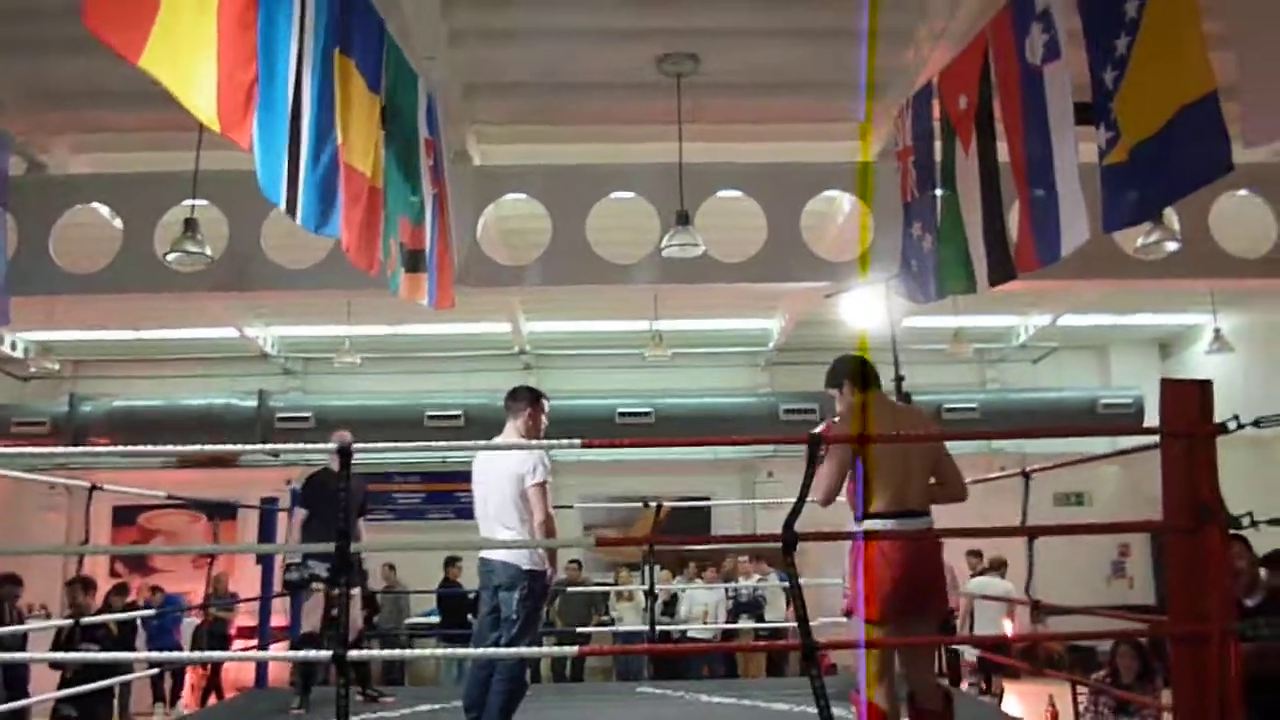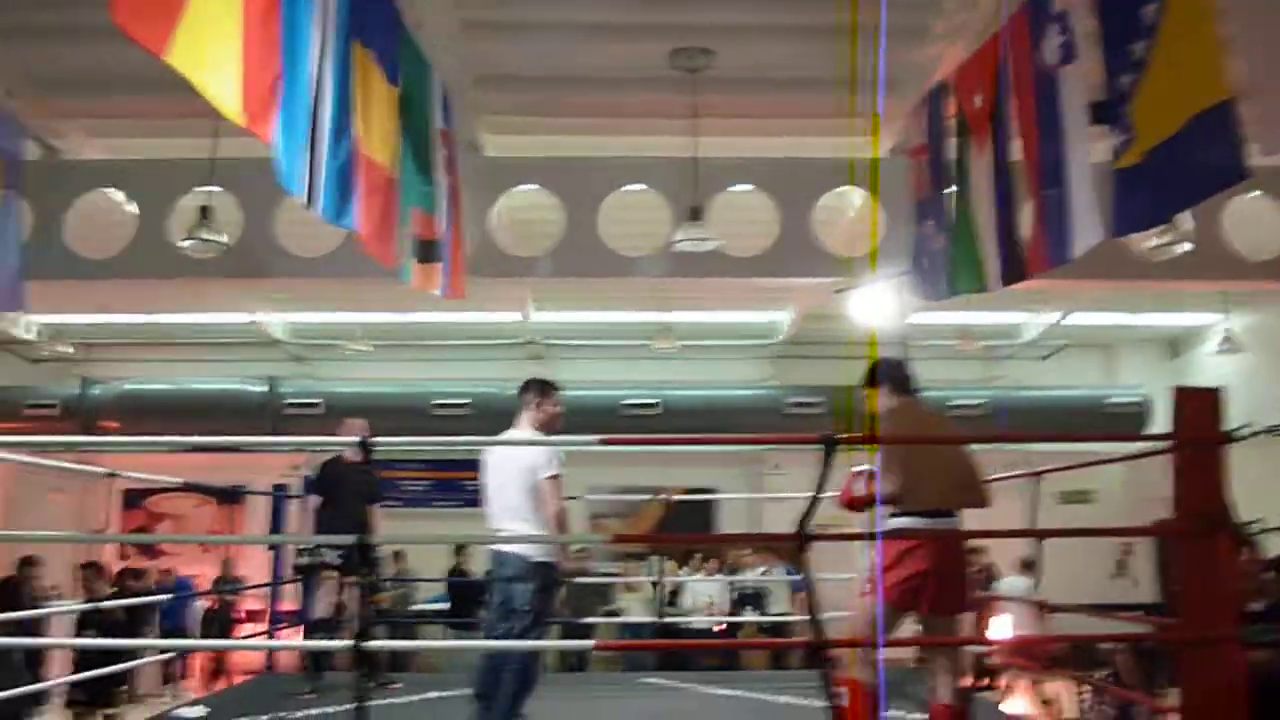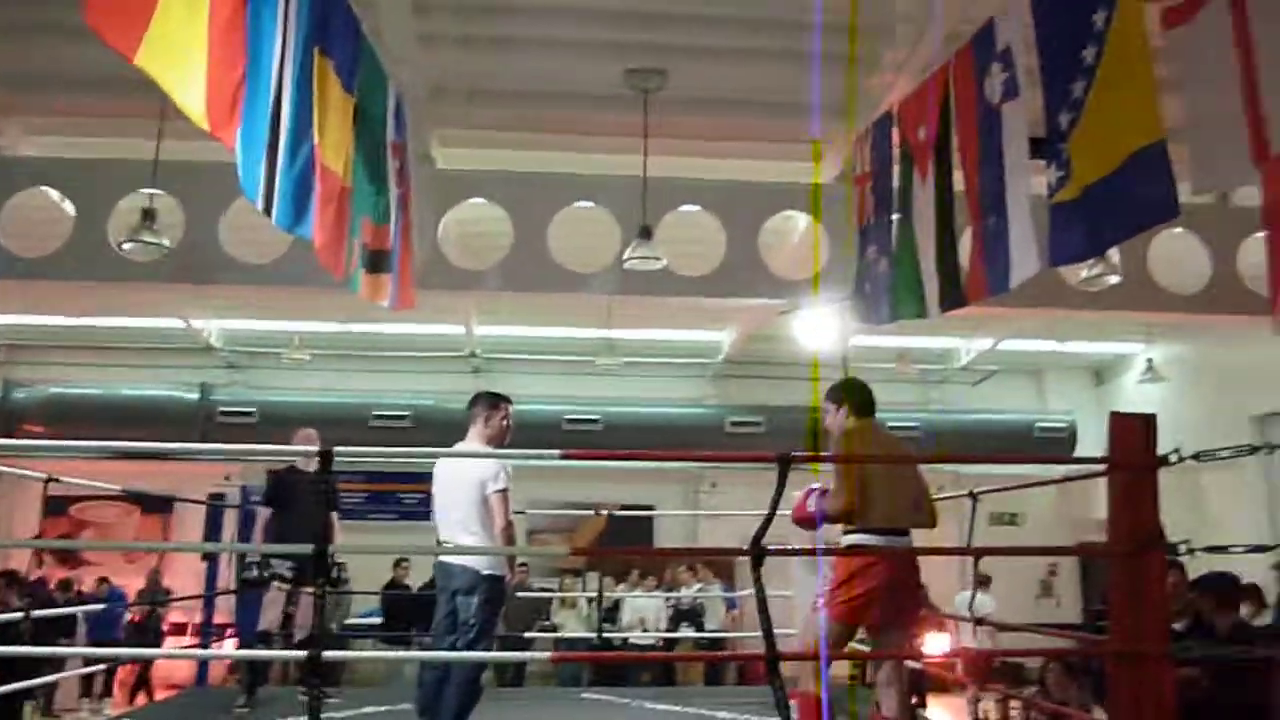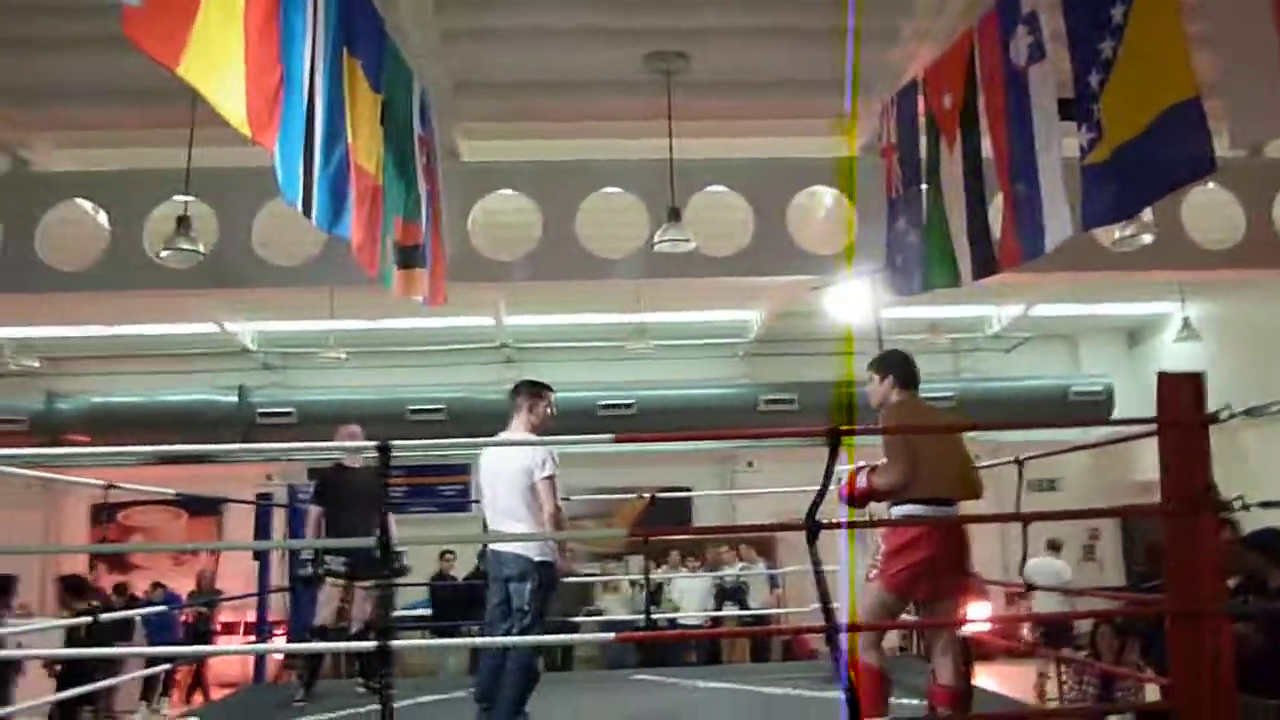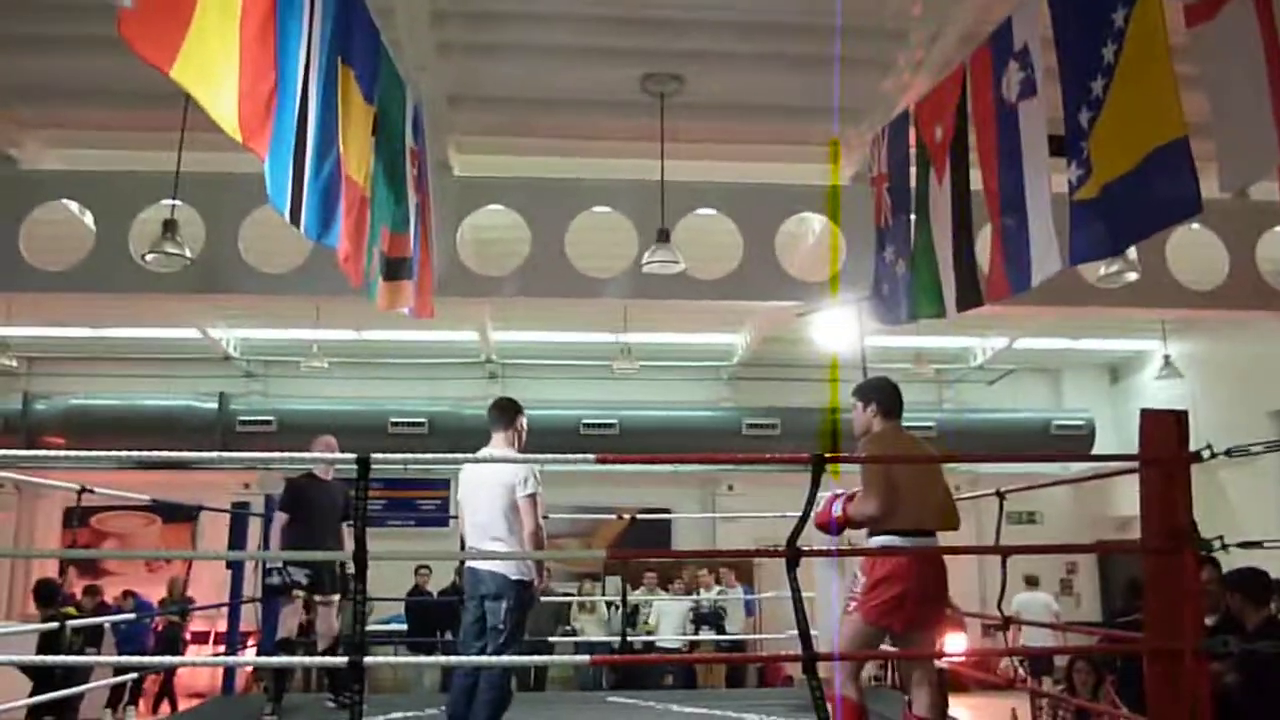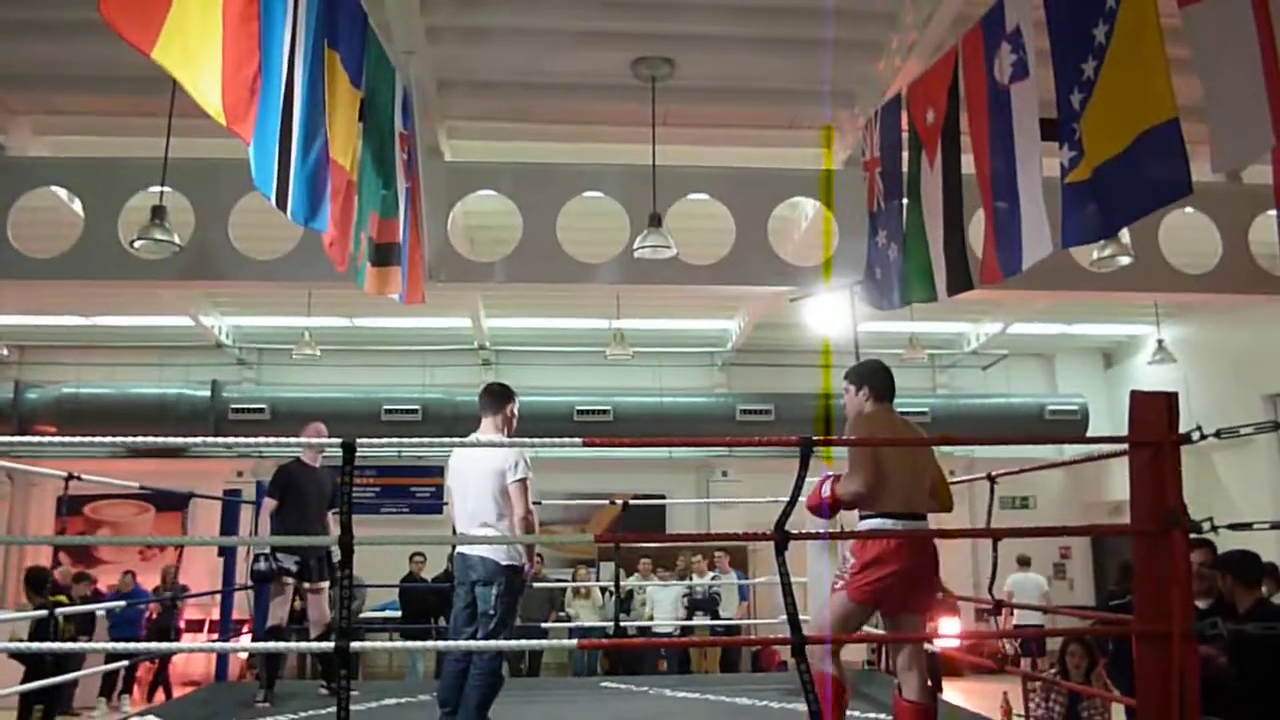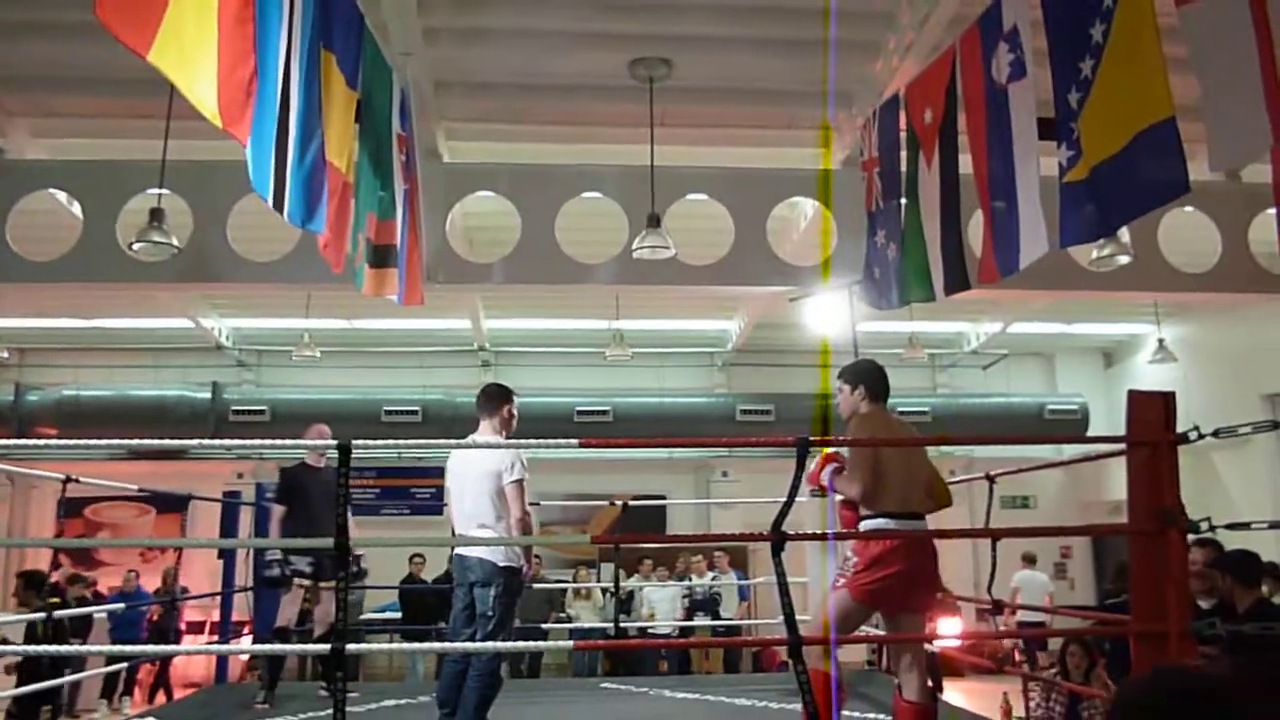
dt=0.4s
person 1, frame 1
left shoulder: (853, 420)
right shoulder: (920, 420)
left elbow: (824, 492)
right elbow: (956, 489)
left wrist: (822, 456)
left hip: (882, 545)
right hip: (923, 543)
left knee: (875, 673)
right knee: (921, 669)
person 1, frame 2
left shoulder: (892, 419)
right shoulder: (944, 426)
left elbow: (893, 485)
right elbow: (978, 496)
left wrist: (864, 488)
left hip: (909, 544)
right hip: (948, 544)
left knee: (859, 656)
right knee: (944, 665)
person 1, frame 3
left shoulder: (848, 438)
right shoulder: (900, 449)
left elbow: (844, 501)
right elbow: (928, 517)
left wrist: (816, 505)
left hip: (863, 560)
right hip: (901, 562)
left knee: (807, 666)
right knee: (890, 677)
person 1, frame 4
left shoulder: (894, 414)
right shoulder: (941, 419)
left elbow: (898, 475)
right elbow: (972, 486)
left wrist: (864, 483)
left hip: (914, 530)
right hip: (949, 531)
left knee: (865, 633)
right knee: (943, 642)
person 1, frame 5
left shoulder: (875, 443)
right shoulder: (924, 452)
left elbow: (876, 506)
right elbow: (950, 520)
left wrist: (841, 510)
left hip: (892, 563)
right hip: (928, 564)
left knee: (844, 669)
right knee: (920, 676)
person 1, frame 6
left shoulder: (862, 424)
right shoulder: (916, 435)
left elbow: (860, 483)
right elbow: (943, 500)
left wrist: (830, 492)
left hip: (883, 546)
right hip: (919, 547)
left knee: (822, 642)
right knee: (909, 660)
person 1, frame 7
left shoulder: (863, 424)
right shoulder: (907, 433)
left elbow: (859, 488)
right elbow: (942, 497)
left wrist: (829, 475)
left hip: (882, 546)
right hip: (917, 546)
left knee: (817, 641)
right knee: (909, 661)
person 2, frame 1
left shoulder: (482, 455)
right shoulder: (531, 454)
right elbow: (542, 518)
right wrist: (551, 563)
left hip: (489, 561)
right hip: (523, 564)
left knee: (485, 647)
right knee: (512, 652)
person 2, frame 2
left shoulder: (494, 448)
right shoulder: (543, 448)
right elbow: (554, 511)
right wrist: (562, 553)
left hip: (501, 551)
right hip: (534, 555)
left knee: (497, 636)
right knee: (523, 642)
person 2, frame 3
left shoulder: (444, 460)
right shoulder: (492, 462)
right elbow: (502, 525)
right wrist: (510, 566)
left hip: (447, 564)
right hip: (482, 569)
left knee: (441, 648)
right knee: (469, 654)
person 2, frame 4
left shoulder: (489, 450)
right shoulder: (537, 449)
right elbow: (550, 510)
right wrist: (561, 551)
left hip: (497, 552)
right hip: (532, 556)
left knee: (496, 635)
right knee: (523, 641)
person 2, frame 5
left shoulder: (468, 468)
right shoulder: (520, 468)
right elbow: (532, 530)
right wrist: (539, 572)
left hip: (474, 571)
right hip: (509, 575)
left knee: (469, 656)
right knee: (498, 661)
person 2, frame 6
left shoulder: (458, 453)
right shoulder: (510, 453)
right elbow: (522, 514)
right wrist: (530, 556)
left hip: (464, 556)
right hip: (499, 560)
left knee: (460, 642)
right knee: (488, 648)
person 2, frame 7
left shoulder: (457, 454)
right shoulder: (507, 454)
right elbow: (519, 516)
right wrist: (528, 558)
left hip: (463, 557)
right hip: (497, 561)
left knee: (460, 644)
right knee: (487, 650)
person 3, frame 1
left shoulder: (358, 486)
right shoulder: (316, 480)
right elbow: (297, 520)
left wrist: (363, 563)
right wrist: (293, 559)
left hip: (347, 561)
right hip: (317, 559)
left knee: (355, 627)
right knee: (312, 626)
left ankle: (364, 686)
right ankle: (302, 692)
person 3, frame 2
left shoulder: (370, 474)
right shoulder: (330, 468)
right elbow: (313, 507)
left wrist: (374, 552)
left hip: (359, 549)
right hip: (330, 547)
left knee: (360, 613)
right knee: (324, 612)
left ankle: (371, 670)
right ankle: (314, 675)
person 3, frame 3
left shoulder: (326, 482)
right shoulder: (281, 477)
left elbow: (332, 522)
right elbow: (263, 518)
left hip: (314, 561)
right hip: (283, 557)
left knee: (306, 626)
right knee: (269, 624)
right ankle: (249, 689)
person 3, frame 4
left shoulder: (373, 477)
right shoulder: (328, 476)
left elbow: (384, 514)
right elbow: (314, 517)
right wrist: (307, 554)
left hip: (366, 555)
right hip: (335, 554)
left knee: (361, 620)
right knee: (324, 618)
left ankle: (368, 676)
right ankle: (306, 683)
person 3, frame 5
left shoulder: (341, 491)
right shoulder: (298, 485)
right elbow: (278, 525)
left wrist: (346, 567)
right wrist: (274, 563)
left hip: (326, 569)
right hip: (297, 566)
left knee: (329, 634)
right knee: (287, 633)
left ankle: (337, 693)
person 3, frame 6
left shoulder: (328, 479)
right shoulder: (287, 471)
right elbow: (266, 512)
left wrist: (332, 555)
right wrist: (262, 550)
left hip: (316, 556)
right hip: (286, 553)
left knee: (321, 621)
right knee: (277, 621)
left ankle: (329, 680)
right ankle: (266, 686)
person 3, frame 7
left shoulder: (336, 477)
right shoulder: (292, 475)
left elbow: (346, 518)
right elbow: (276, 517)
left wrist: (355, 554)
right wrist: (273, 555)
left hip: (329, 557)
right hip: (299, 556)
left knee: (326, 622)
right knee: (286, 621)
left ankle: (328, 681)
right ankle: (268, 686)
